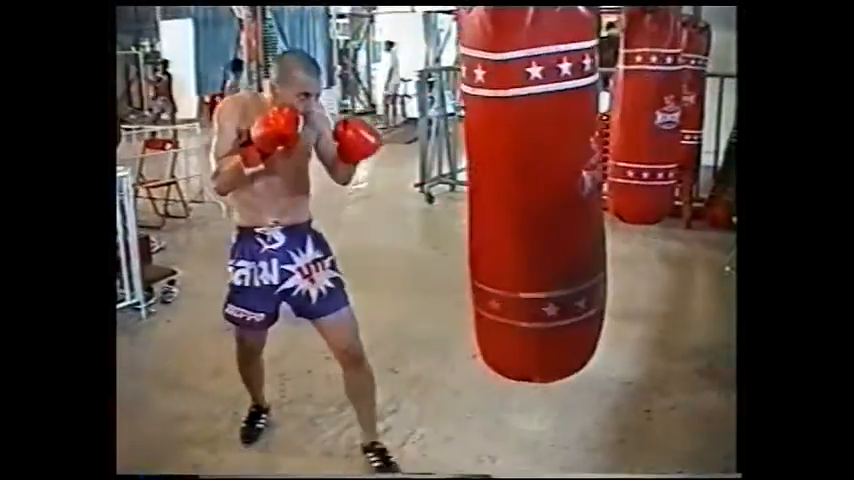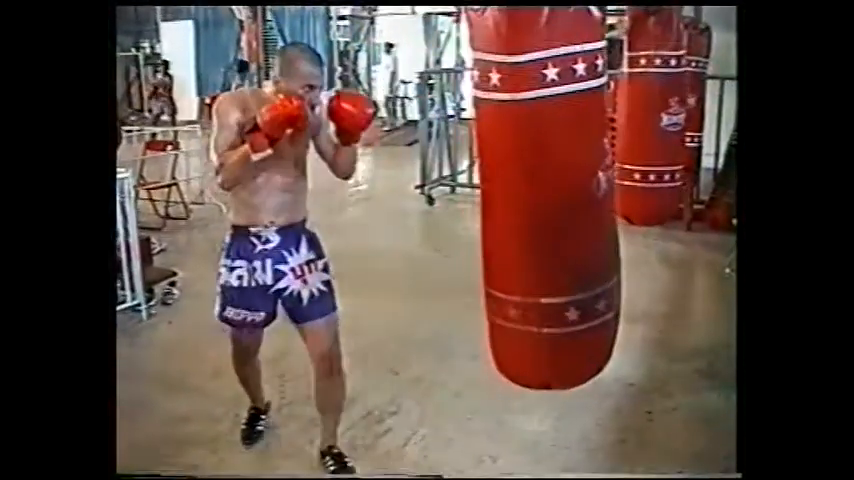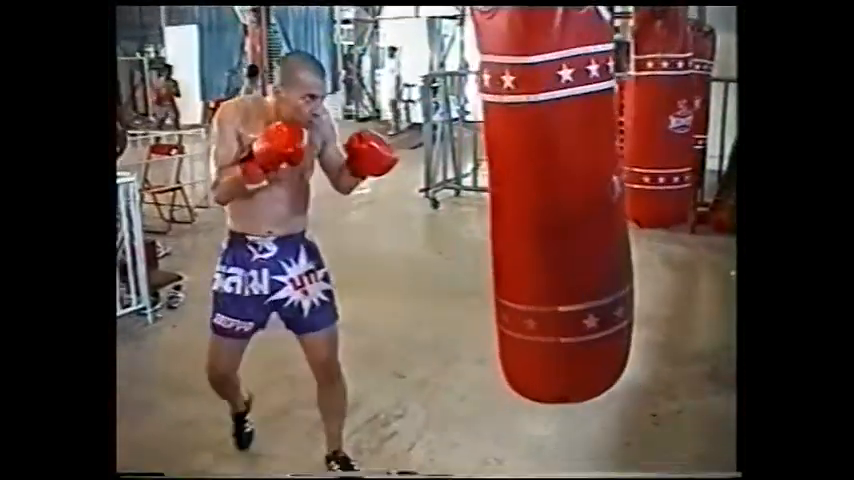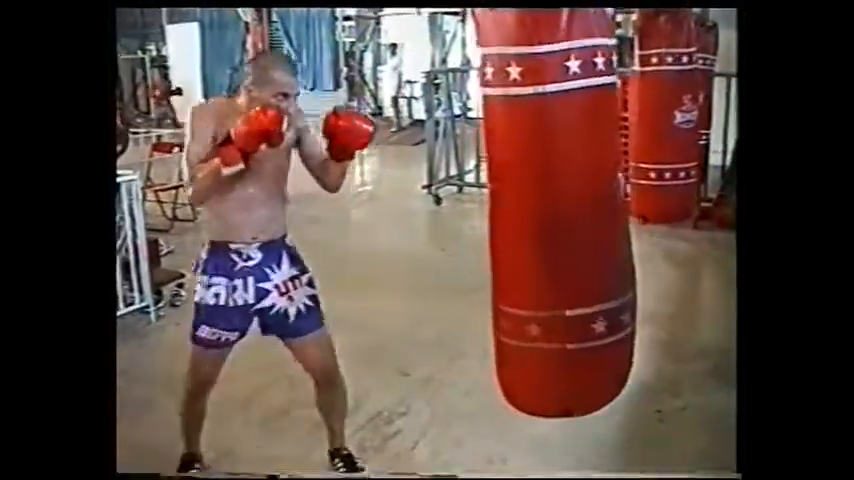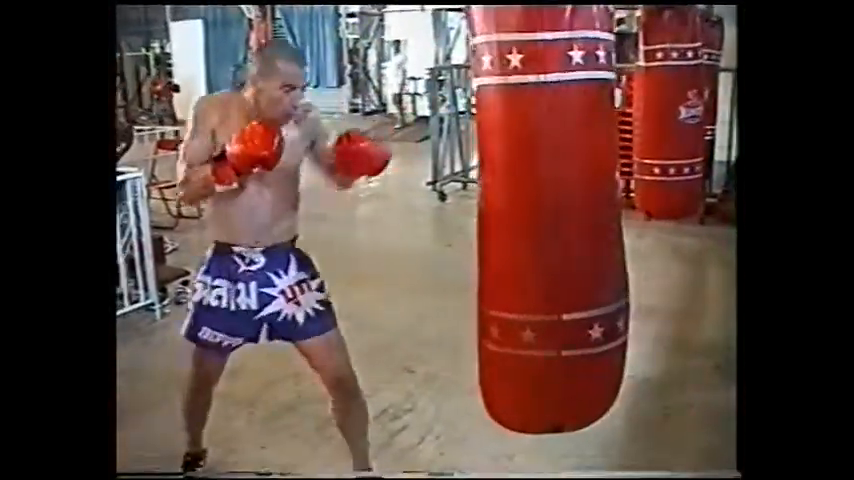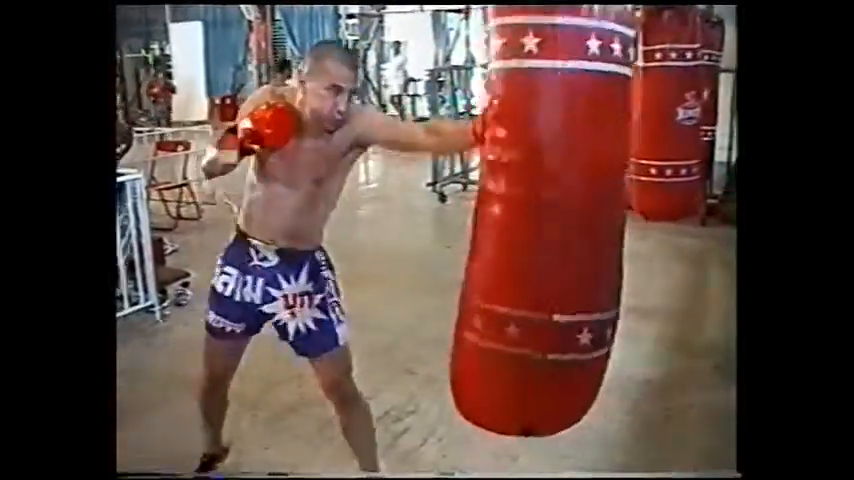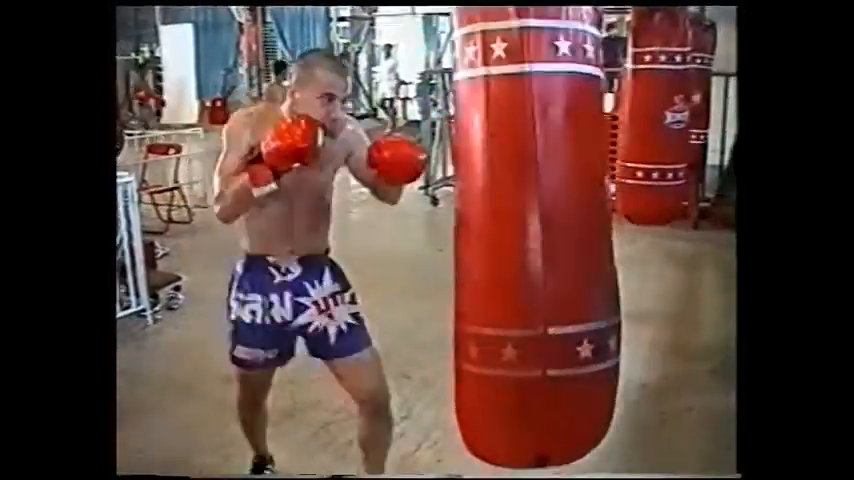
dt=0.2s
person 1, frame 1
left shoulder: (315, 117)
right shoulder: (234, 109)
left elbow: (341, 177)
right elbow: (220, 183)
left wrist: (352, 151)
right wrist: (257, 146)
left hip: (303, 243)
right hip: (252, 247)
left knee: (351, 350)
right knee: (248, 347)
left ankle: (372, 441)
right ankle: (259, 407)
person 1, frame 2
left shoulder: (312, 112)
right shoulder: (233, 105)
left elbow: (343, 170)
right elbow: (225, 178)
left wrist: (349, 132)
right wrist: (263, 135)
left hip: (297, 243)
right hip: (246, 247)
left knee: (327, 356)
right knee: (244, 347)
left ankle: (330, 447)
right ankle: (259, 406)
person 1, frame 3
left shoulder: (319, 123)
right shoulder: (235, 114)
left elbow: (342, 184)
right elbow: (221, 193)
left wrist: (360, 163)
right wrist: (260, 160)
left hip: (296, 254)
right hip: (243, 256)
left knee: (326, 366)
right knee: (219, 370)
left ankle: (335, 452)
right ankle: (241, 407)
person 1, frame 4
left shoulder: (294, 122)
right shoulder: (208, 116)
left elbow: (329, 182)
right elbow: (198, 191)
left wrist: (341, 149)
right wrist: (239, 146)
left hip: (278, 260)
right hip: (223, 264)
left knee: (325, 369)
right knee: (199, 381)
left ankle: (338, 449)
right ankle: (191, 452)
person 1, frame 5
left shoulder: (305, 120)
right shoulder: (212, 111)
left elbow: (338, 176)
right elbow: (187, 190)
left wrist: (350, 163)
right wrist: (235, 164)
left hip: (285, 265)
right hip: (227, 267)
left knee: (342, 379)
right knee: (202, 379)
left ankle: (364, 470)
right ankle: (194, 453)
person 1, frame 6
left shoulder: (357, 122)
right shoulder: (265, 101)
left elbow: (426, 136)
right elbow: (209, 168)
left wrist: (486, 129)
right wrist: (241, 139)
left hip: (301, 269)
right hip: (244, 258)
left knee: (340, 388)
right knee: (216, 375)
left ankle: (373, 476)
right ankle: (213, 451)
person 1, frame 7
left shoulder: (343, 133)
right shoulder: (247, 123)
left elbow: (389, 194)
right elbow: (224, 211)
left wrist: (392, 168)
right wrist: (268, 165)
left hip: (317, 278)
right hip: (258, 279)
left knee: (374, 396)
right knee: (252, 393)
right ankle: (261, 459)
